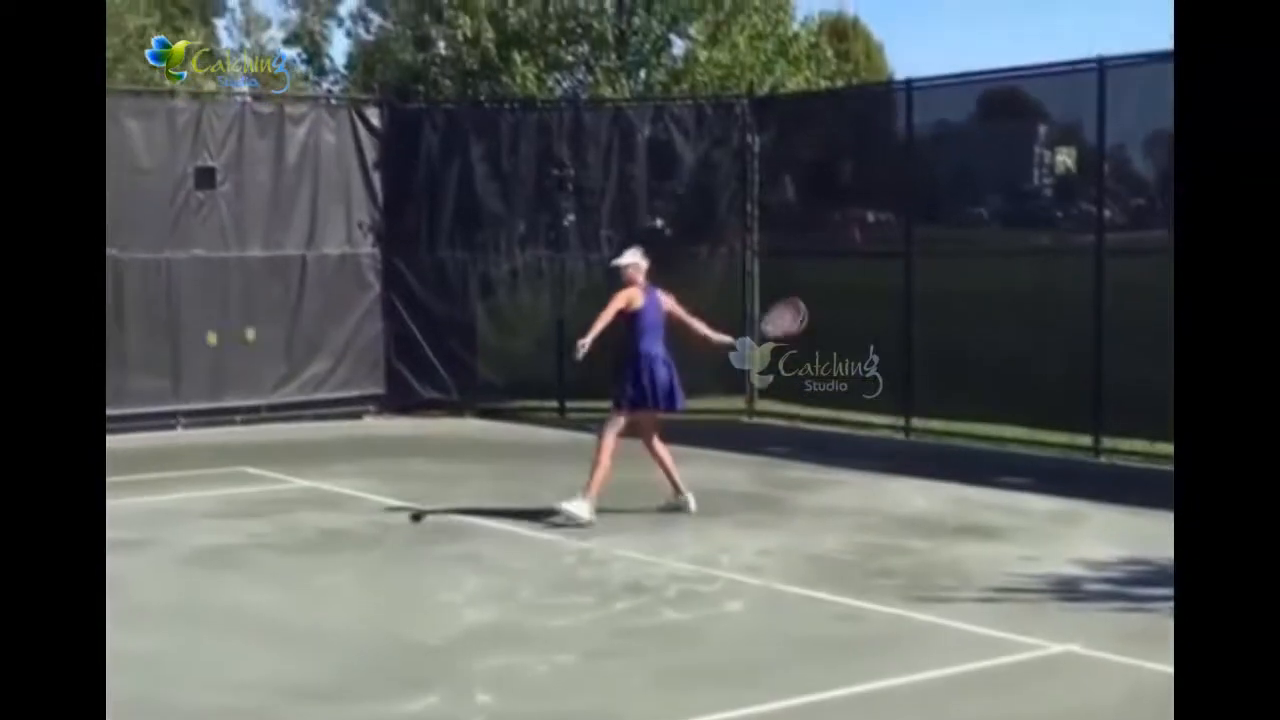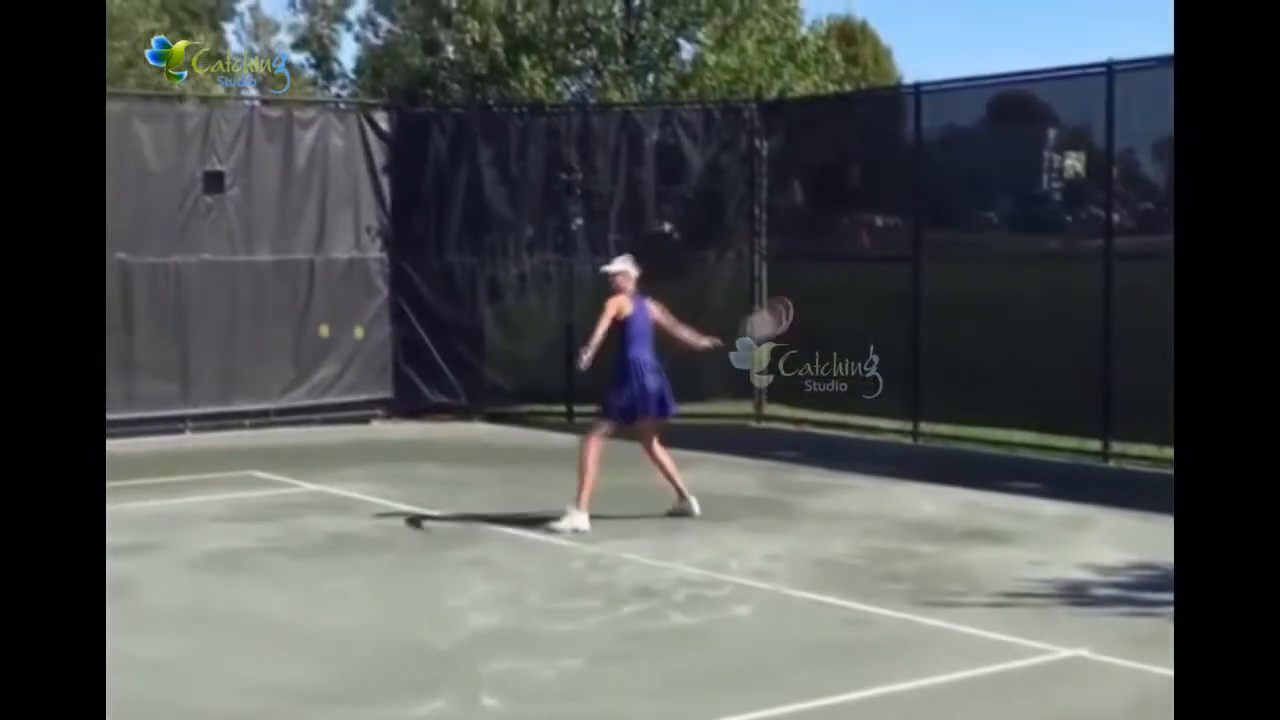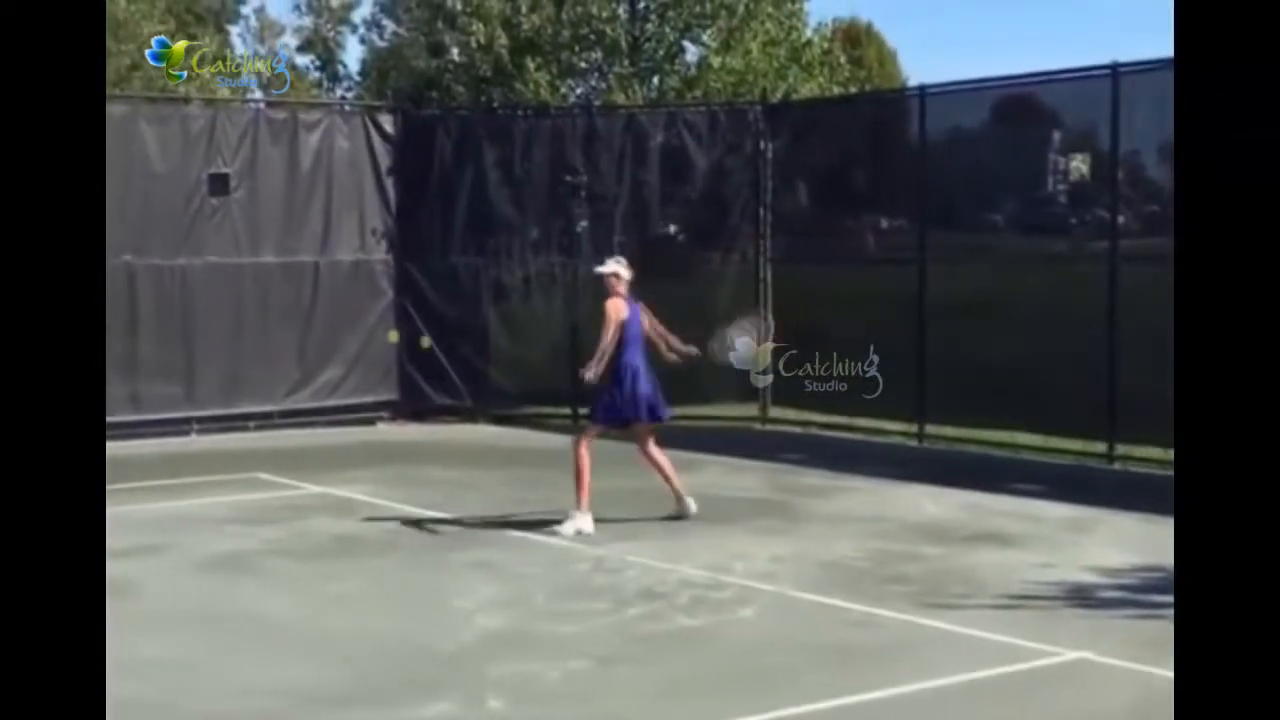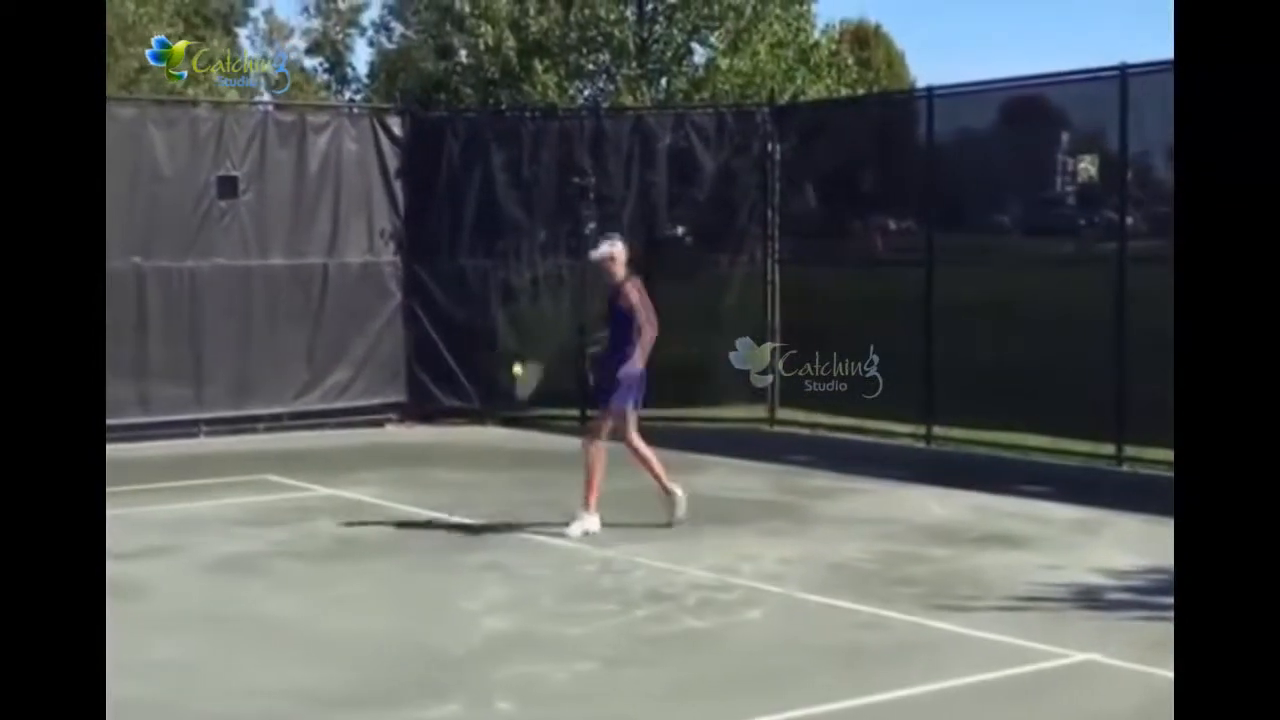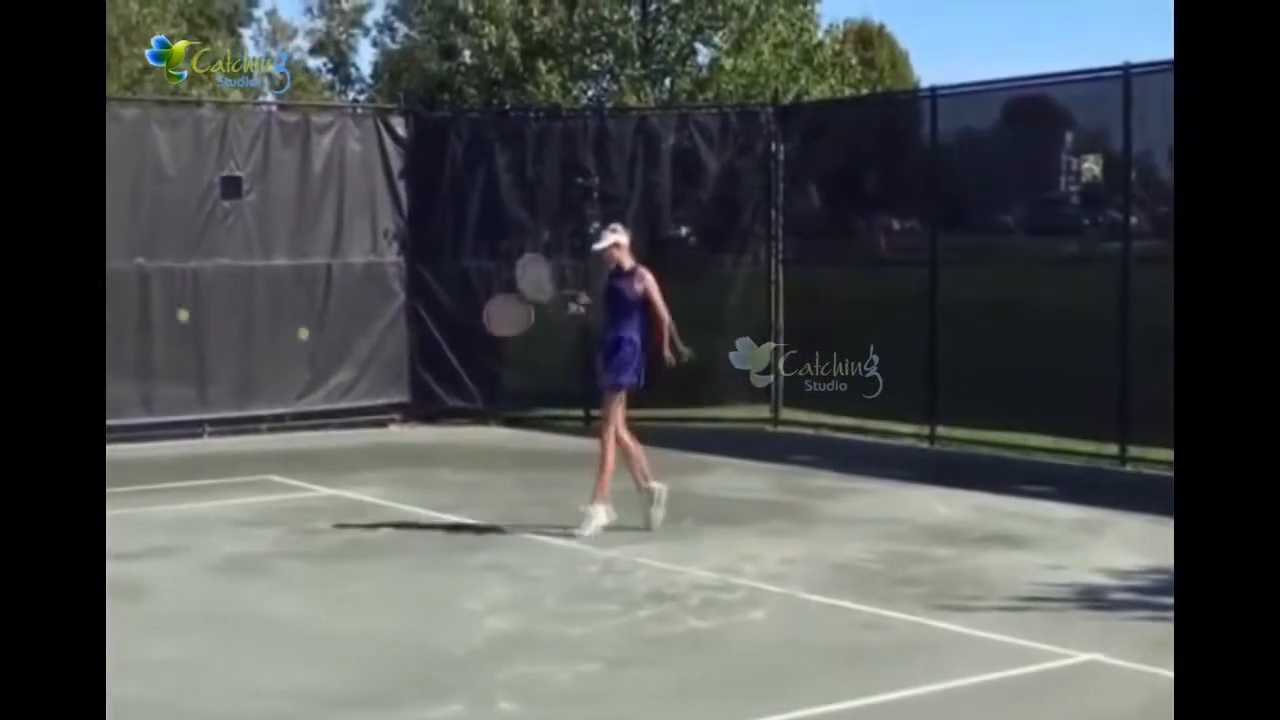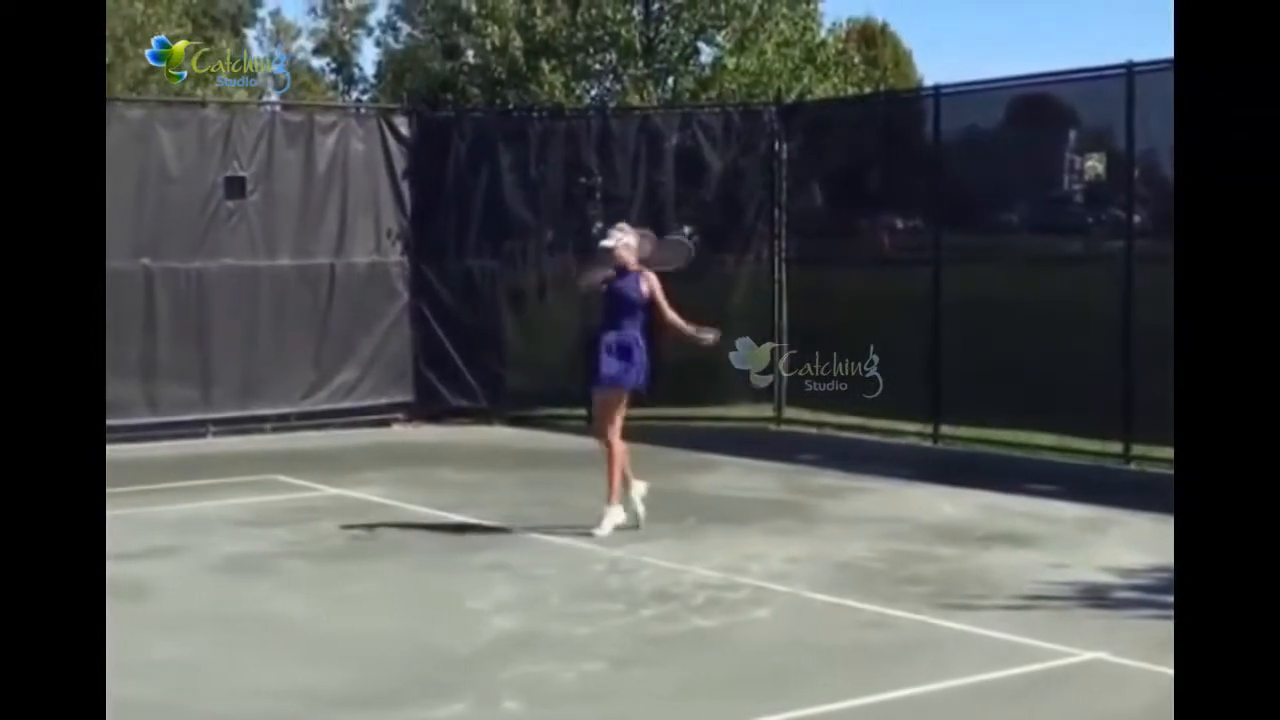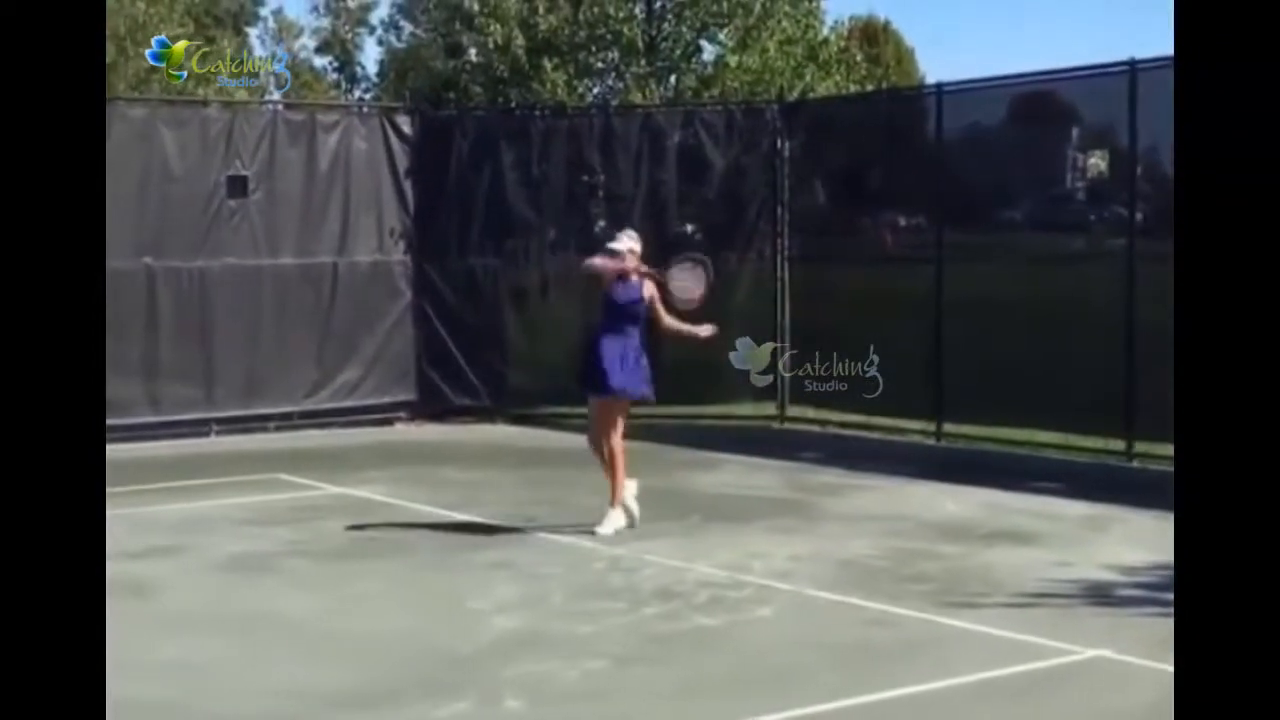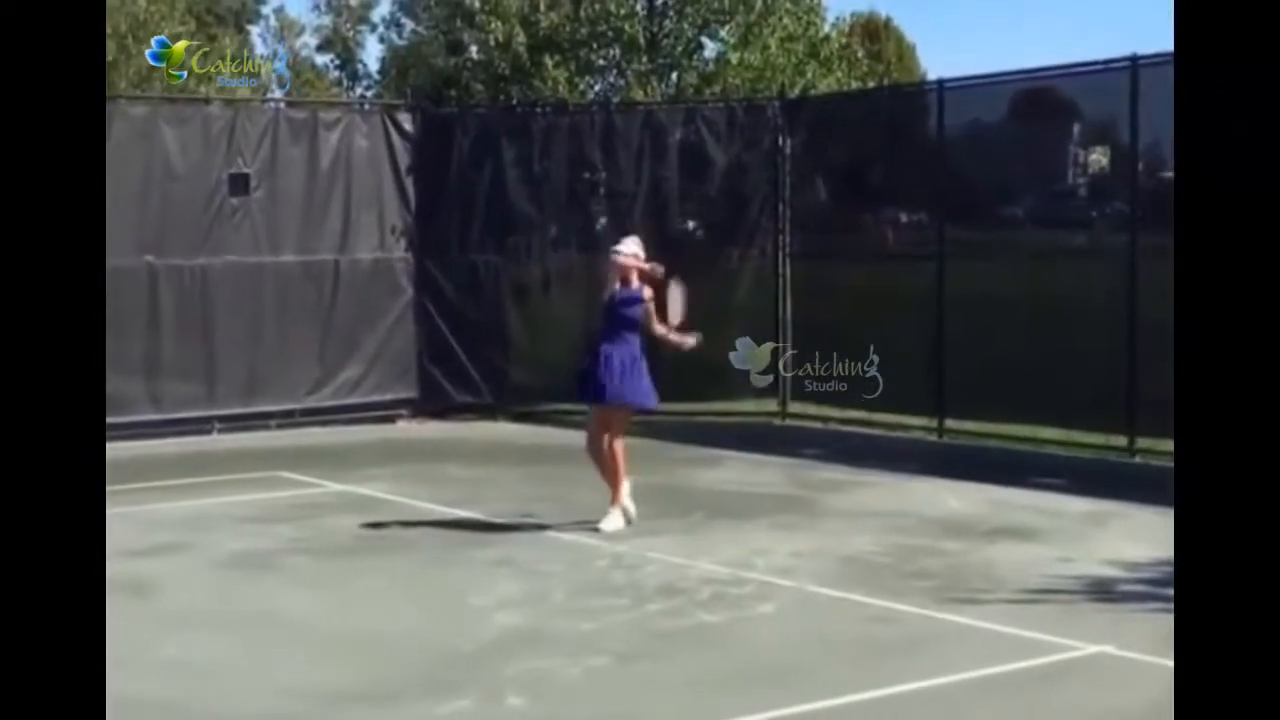
dt=0.1s
person 1, frame 1
left shoulder: (627, 294)
right shoulder: (660, 296)
left elbow: (607, 314)
right elbow: (689, 320)
left wrist: (587, 339)
right wrist: (717, 337)
left hip: (641, 366)
right hip: (661, 365)
left knee: (610, 433)
right knee: (649, 435)
left ankle: (586, 502)
right ankle: (681, 495)
person 1, frame 2
left shoulder: (616, 301)
right shoulder: (648, 304)
left elbow: (602, 325)
right elbow: (675, 327)
left wrist: (588, 351)
right wrist: (702, 341)
left hip: (630, 374)
right hip: (651, 374)
left knee: (592, 440)
right knee: (651, 443)
left ankle: (579, 513)
right ankle: (686, 498)
person 1, frame 3
left shoulder: (612, 304)
right shoulder: (636, 307)
left elbow: (610, 335)
right elbow: (656, 334)
left wrist: (595, 365)
right wrist: (668, 352)
left hip: (623, 378)
right hip: (640, 379)
left knee: (582, 443)
right knee: (647, 445)
left ankle: (582, 516)
right ankle: (683, 500)
person 1, frame 4
left shoulder: (629, 288)
right shoulder: (619, 288)
left elbow: (648, 329)
left wrist: (636, 360)
left hip: (625, 367)
right hip: (614, 364)
left knee: (594, 439)
right knee: (631, 439)
left ankle: (588, 515)
right ankle: (670, 491)
person 1, frame 5
left shoulder: (642, 276)
right shoulder: (612, 274)
left elbow: (663, 314)
left wrist: (671, 345)
left hip: (626, 351)
right hip: (609, 350)
left knee: (609, 429)
right knee: (617, 430)
left ankle: (600, 506)
right ankle: (648, 486)
person 1, frame 6
left shoulder: (648, 278)
right shoulder: (612, 274)
left elbow: (667, 315)
right elbow: (587, 283)
left wrist: (696, 334)
right wrist: (603, 276)
left hip: (629, 351)
right hip: (606, 349)
left knee: (611, 430)
right knee: (602, 429)
left ankle: (613, 507)
right ankle: (630, 486)
person 1, frame 7
left shoulder: (648, 286)
right shoulder: (610, 279)
left elbow: (663, 320)
right elbow: (590, 265)
left wrist: (694, 330)
right wrist: (621, 267)
left hip: (628, 358)
right hip: (602, 355)
left knee: (612, 437)
right knee: (595, 438)
left ankle: (615, 510)
right ankle: (623, 488)
person 1, frame 8
left shoulder: (648, 292)
right shoulder: (614, 281)
right elbow: (615, 261)
left wrist: (679, 340)
right wrist: (651, 269)
left hip: (630, 365)
right hip: (604, 362)
left knee: (614, 442)
right knee: (594, 445)
left ankle: (617, 509)
right ankle: (622, 490)
